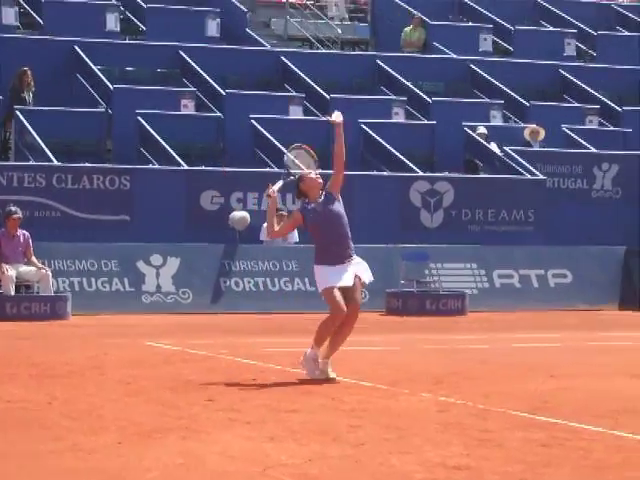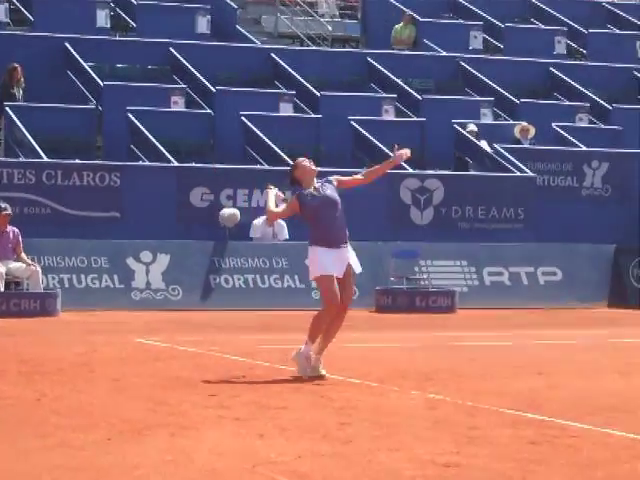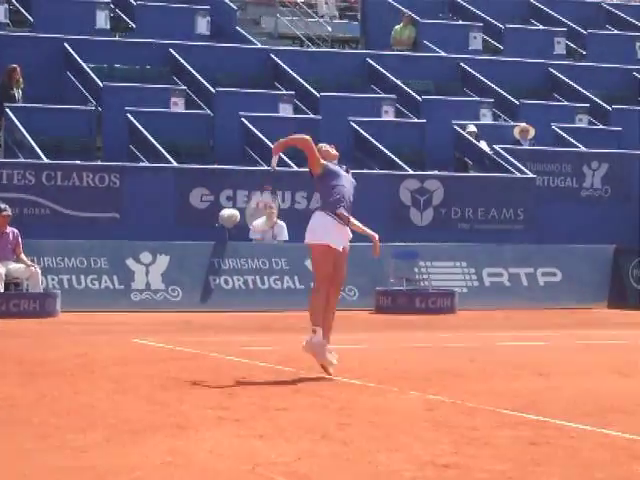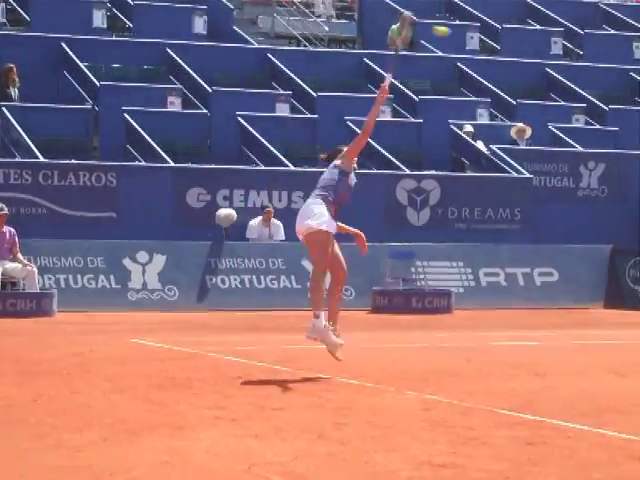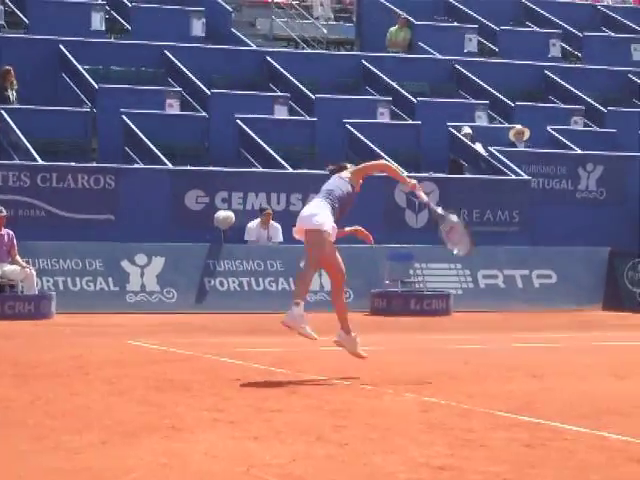
dt=0.1s
person 1, frame 1
left shoulder: (333, 195)
right shoulder: (302, 213)
left elbow: (340, 162)
right elbow: (274, 234)
left wrist: (339, 128)
right wrist: (272, 204)
left hip: (350, 264)
right hip: (327, 268)
left knee: (353, 313)
right knee: (338, 312)
left ankle: (324, 362)
right ankle: (313, 354)
person 1, frame 2
left shoulder: (331, 183)
right shoulder: (298, 199)
left elbow: (366, 177)
right elbow: (272, 216)
left wrist: (393, 161)
right wrist: (271, 196)
left hip: (344, 252)
right hip: (322, 252)
left knee: (343, 308)
right knee: (331, 305)
left ankle: (315, 359)
right ankle: (304, 352)
person 1, frame 3
left shoulder: (345, 176)
right shoulder: (321, 167)
left elbow: (345, 216)
right elbow: (305, 140)
left wrist: (370, 234)
right wrist: (279, 146)
left hip: (340, 232)
right hip: (324, 224)
left knee: (335, 290)
right knee: (321, 284)
left ankle: (323, 344)
right ankle: (316, 337)
person 1, frame 4
left shoulder: (341, 180)
right shoulder: (341, 164)
right elbow: (365, 133)
left wrist: (352, 231)
right wrist: (381, 96)
left hip: (323, 219)
right hip: (316, 214)
left knee: (340, 273)
right knee: (320, 269)
left ankle: (332, 329)
right ankle: (319, 322)
person 1, frame 5
right shoulder: (347, 175)
left elbow: (331, 233)
right elbow: (381, 165)
left wrist: (353, 229)
right wrist: (406, 181)
right hip: (317, 213)
left knee: (339, 276)
right knee: (314, 260)
left ankle: (346, 335)
right ankle: (296, 311)
